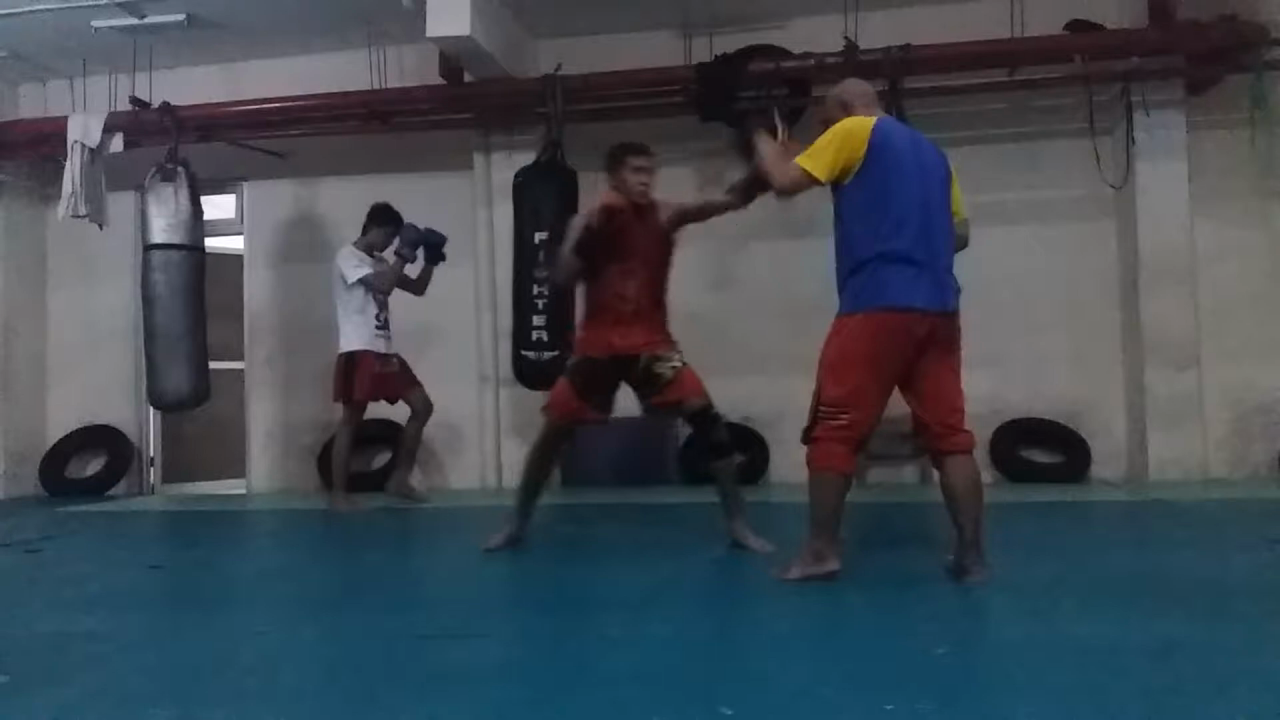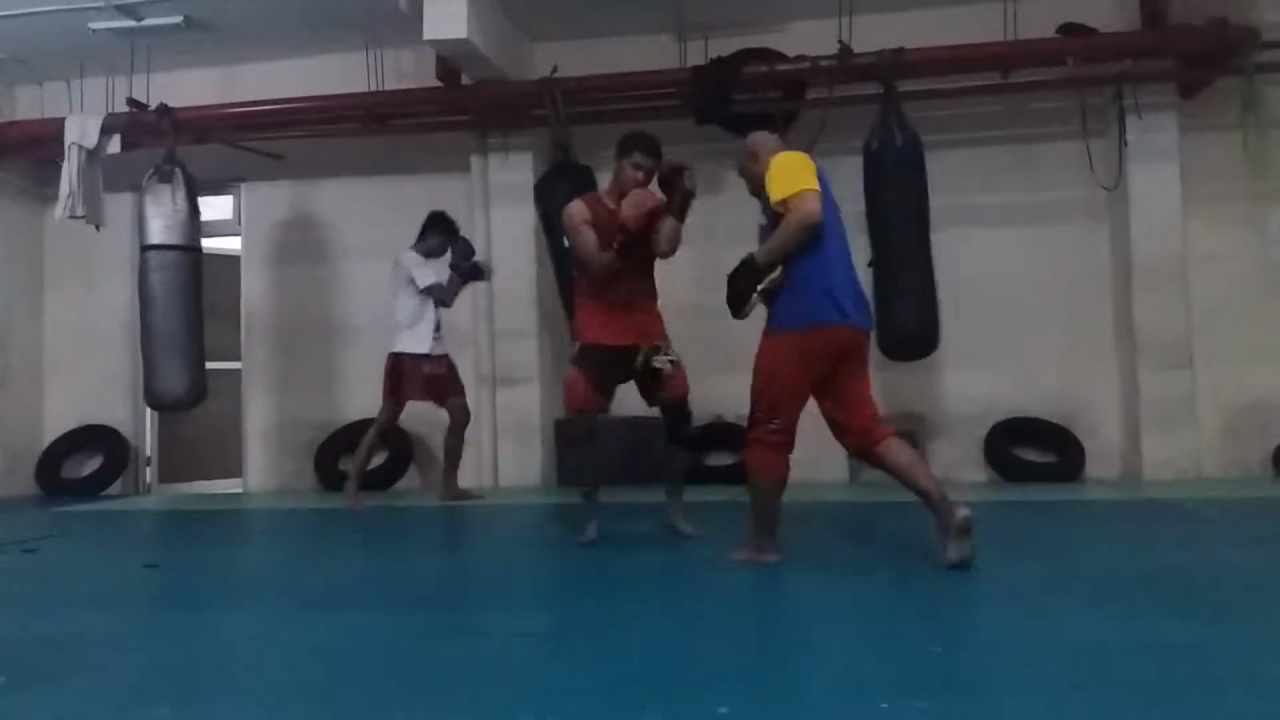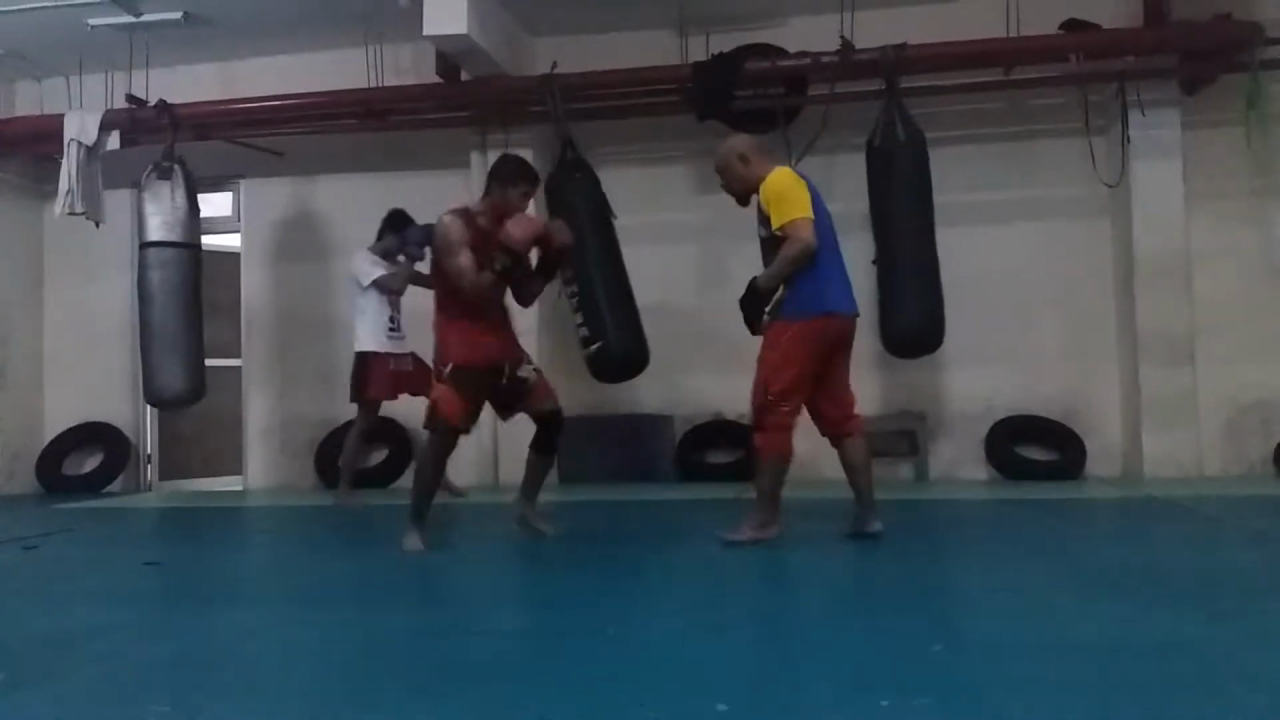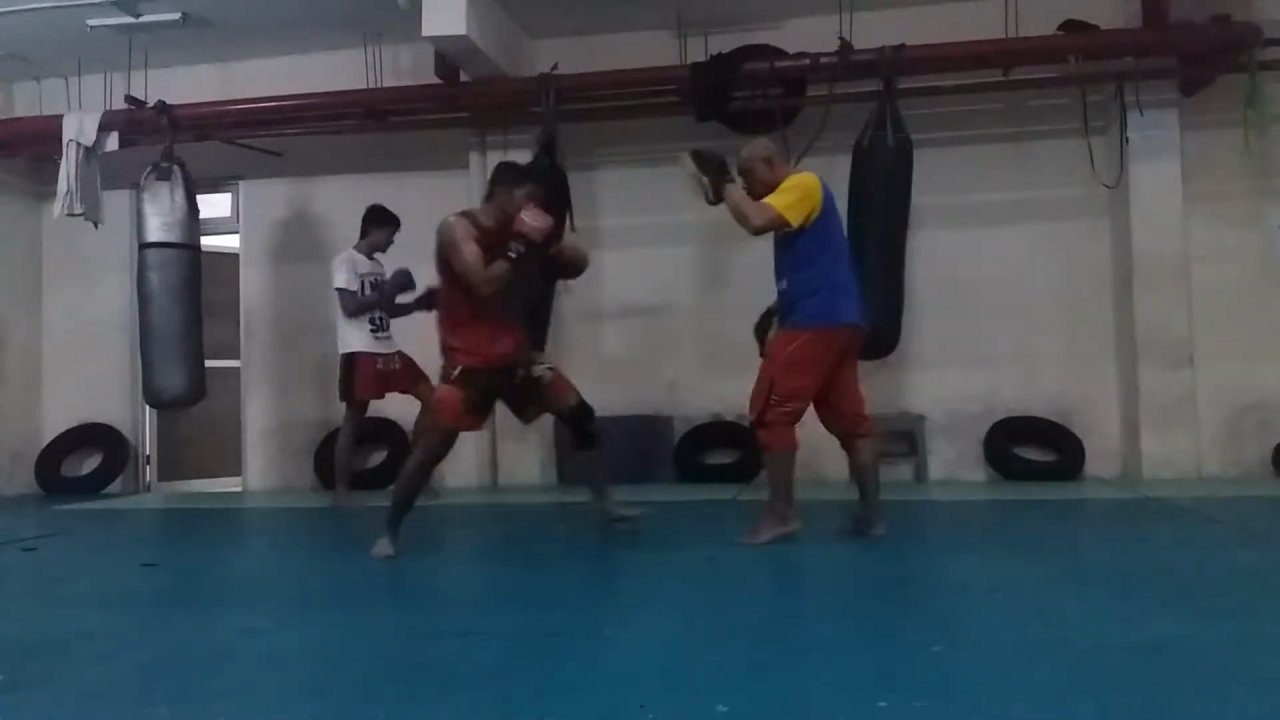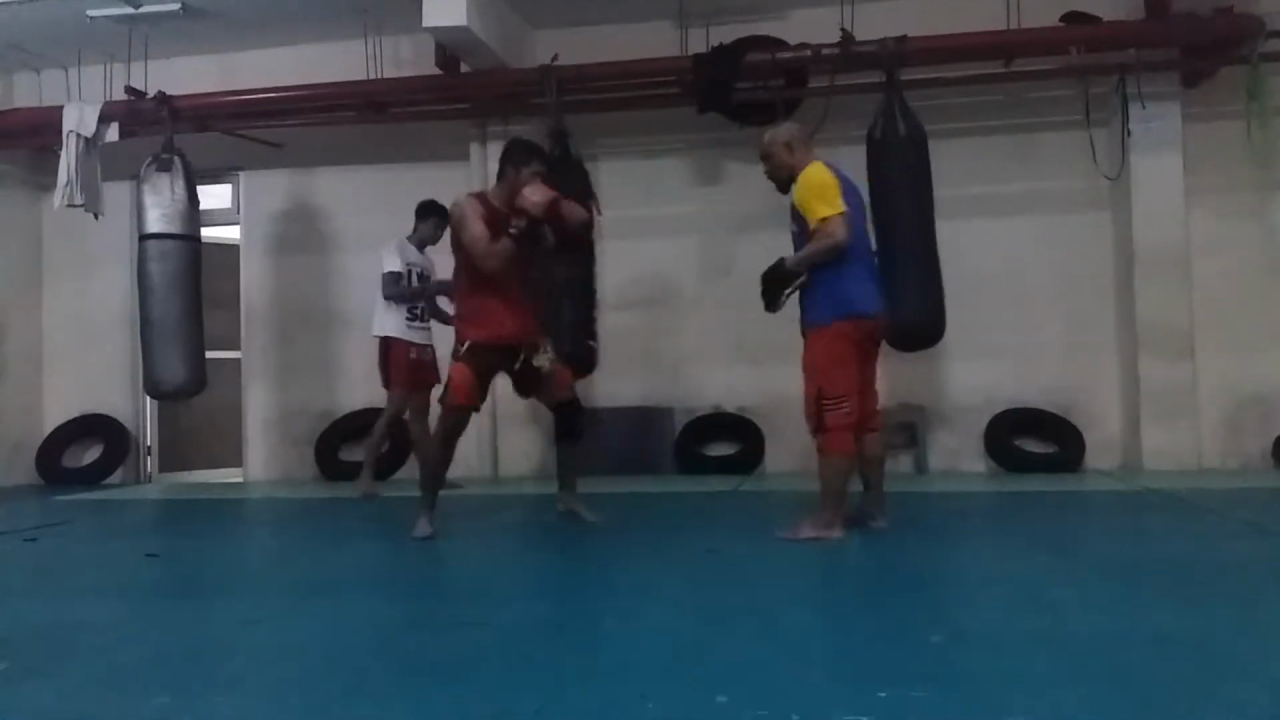
dt=0.7s
person 1, frame 1
left shoulder: (857, 132)
right shoulder: (931, 152)
left elbow: (785, 181)
right elbow: (960, 232)
left wrist: (763, 140)
left hip: (877, 306)
right hip: (938, 308)
left knee: (834, 429)
right knee: (949, 433)
left ankle: (822, 550)
right ankle: (971, 554)
person 1, frame 2
left shoulder: (787, 163)
right shoulder: (797, 175)
left elbow: (807, 213)
left wrist: (755, 262)
left hip: (802, 321)
right hip: (849, 321)
left knee: (768, 434)
right knee: (866, 430)
left ankle: (762, 542)
right ankle: (948, 512)
person 1, frame 3
left shoulder: (779, 181)
right shoulder: (787, 185)
left elbow: (804, 242)
left wrist: (760, 285)
right wrist: (771, 289)
left hip: (804, 314)
right hip: (835, 313)
left knee: (772, 414)
right knee: (840, 415)
left ankle: (765, 516)
right ankle: (867, 513)
person 1, frame 4
left shoulder: (802, 185)
right shoulder: (796, 195)
left elbow: (757, 222)
left wrist: (724, 184)
left hip: (814, 322)
right hip: (839, 321)
left knee: (772, 412)
right knee: (849, 420)
left ankle: (780, 513)
right ankle: (871, 514)
person 1, frame 5
left shoulder: (813, 178)
right shoulder: (826, 182)
left elbow: (836, 237)
left wrist: (788, 267)
right wrist: (795, 276)
left hip: (835, 314)
right hip: (861, 311)
left knee: (831, 417)
right knee: (862, 413)
left ankle: (829, 518)
right ankle: (874, 505)
person 2, frame 1
left shoulder: (665, 216)
right shoulder: (587, 220)
left elbow: (724, 203)
right elbow: (563, 277)
left wrist: (754, 180)
right wrist: (591, 231)
left hip: (651, 342)
right hip: (599, 344)
left knee: (708, 420)
right knee: (554, 431)
left ankle: (737, 524)
right ankle: (518, 522)
person 2, frame 2
left shoulder: (653, 210)
right shoulder: (579, 211)
left elbow: (664, 248)
right elbow: (598, 270)
left wrist: (679, 201)
right wrist: (627, 234)
left hip: (645, 331)
right hip: (598, 334)
left knee: (678, 413)
right knee: (585, 422)
left ankle: (675, 508)
right ankle: (591, 513)
person 2, frame 3
left shoulder: (516, 229)
right shoulder: (453, 227)
left elbow: (525, 296)
right elbow: (472, 291)
left wrist: (550, 258)
right wrist: (506, 258)
left hip: (503, 346)
right hip: (461, 352)
left knee: (552, 418)
right knee: (441, 438)
left ankle: (527, 506)
right ankle: (415, 527)
person 2, frame 4
left shoulder: (521, 232)
right shoulder: (456, 228)
right elbow: (485, 285)
left wrist: (563, 258)
right wrist: (520, 245)
left hip: (515, 353)
right hip: (469, 359)
left knee: (580, 415)
right knee: (432, 447)
left ankle: (604, 501)
right ankle: (388, 532)
person 2, frame 5
left shoulder: (526, 209)
right shoulder: (468, 208)
right elbow: (490, 262)
left wrist: (560, 218)
right wrist: (523, 221)
left hip: (523, 331)
right hip: (479, 335)
left knee: (568, 406)
right knee: (451, 422)
left ankle: (568, 495)
right ankle: (426, 513)
person 3, frame 1
left shoulder: (379, 262)
right shoulder: (347, 257)
left elbow: (417, 288)
right elbow: (383, 287)
left wrist: (430, 259)
right wrist: (404, 253)
left hip: (386, 352)
right hip: (358, 352)
left knee: (422, 406)
right knee: (351, 420)
left ankle: (399, 478)
right ankle: (338, 493)
person 3, frame 2
left shoulder: (420, 263)
right shoulder: (413, 261)
left elbow: (441, 296)
right elbow: (445, 298)
left wrist: (466, 273)
right wrist: (461, 267)
left hip: (434, 353)
right hip: (411, 354)
left knee: (460, 414)
right knee: (387, 419)
left ankle: (450, 484)
right ankle: (353, 484)
person 3, frame 3
left shoulder: (393, 264)
right shoulder: (363, 261)
left elbow: (431, 282)
right elbow: (396, 286)
right wrist: (411, 257)
left hip: (401, 352)
right hip: (374, 353)
right knee: (364, 421)
right ankle: (344, 487)
person 3, frame 4
left shoulder: (377, 266)
right shoulder: (346, 261)
right elbow: (349, 308)
left wrist: (418, 302)
right wrist: (387, 292)
left hip: (389, 350)
right hip: (360, 352)
left knee: (429, 397)
right knee: (353, 419)
right ankle: (341, 490)
person 3, frame 5
left shoulder: (426, 260)
right shoulder: (396, 249)
right elbow: (391, 292)
left wrist: (456, 320)
right wrist: (432, 287)
left hip: (422, 342)
right hip: (396, 339)
left knee: (420, 411)
right knee: (396, 407)
right ankle: (367, 472)
